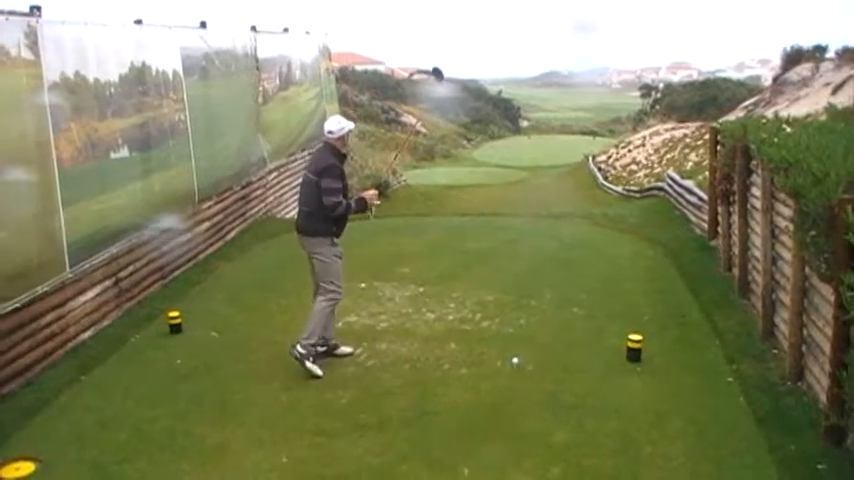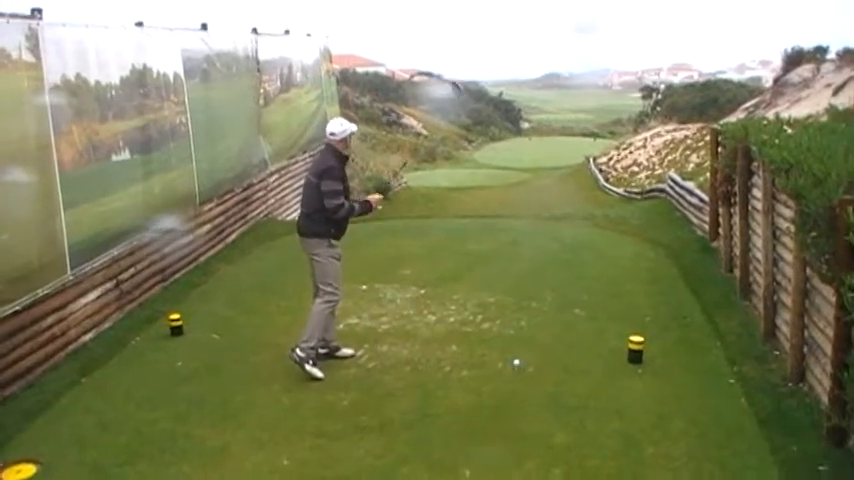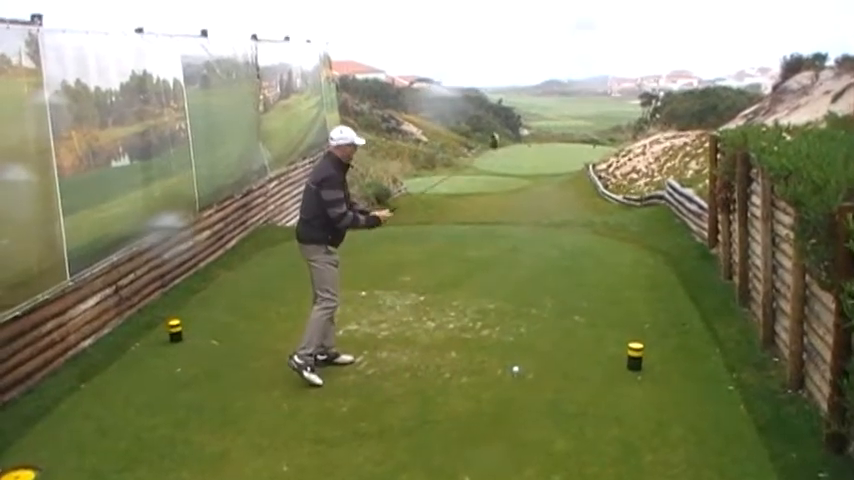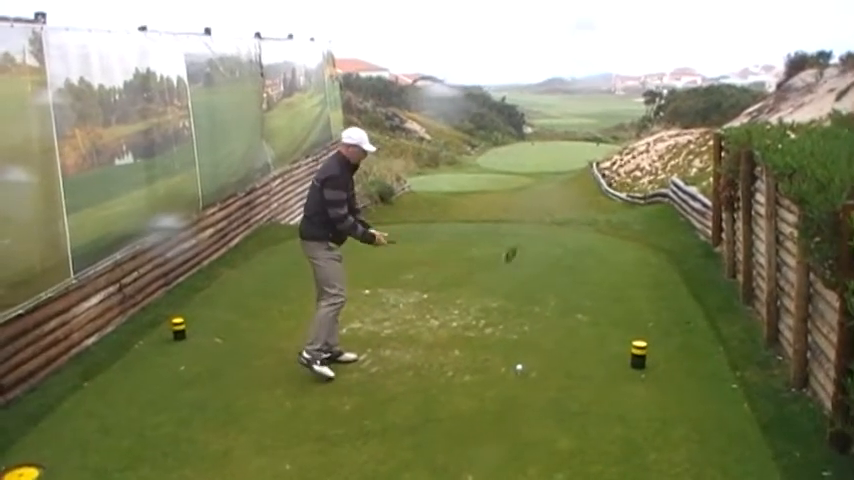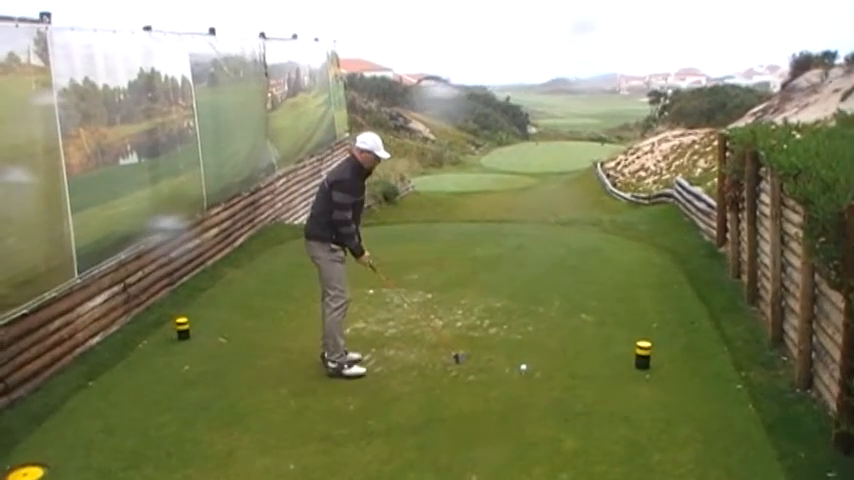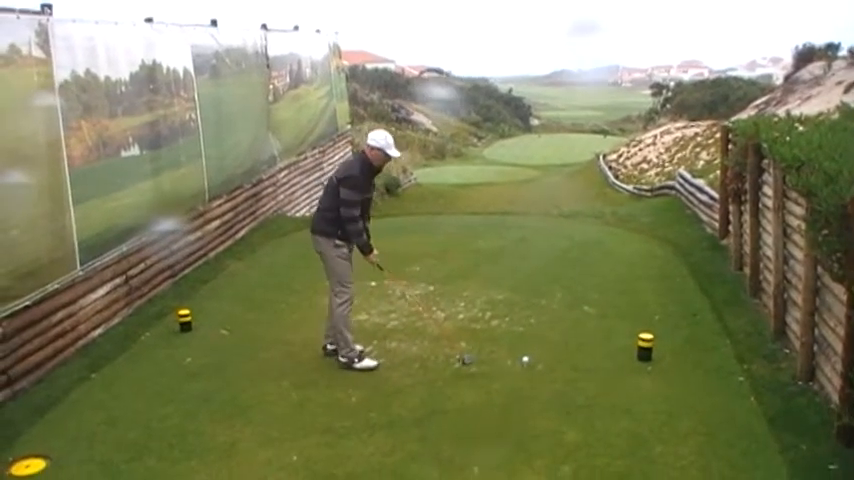
dt=0.2s
person 1, frame 1
left shoulder: (321, 158)
right shoulder: (331, 165)
right elbow: (334, 206)
left wrist: (360, 201)
right wrist: (362, 202)
left hip: (312, 231)
right hip: (321, 235)
left knee: (324, 290)
right knee: (331, 292)
left ankle: (325, 341)
right ankle: (305, 347)
person 1, frame 2
left shoulder: (326, 161)
right shoulder: (331, 167)
right elbow: (337, 209)
left wrist: (362, 203)
right wrist: (366, 206)
left hip: (316, 233)
right hip: (321, 237)
left knee: (325, 291)
right knee: (329, 294)
left ankle: (326, 344)
right ankle: (304, 350)
person 1, frame 3
left shoulder: (330, 168)
right shoulder: (330, 175)
left elbow: (344, 205)
right elbow: (340, 217)
left wrist: (368, 215)
right wrist: (374, 220)
left hip: (318, 241)
right hip: (318, 244)
left knee: (324, 298)
right knee: (327, 300)
left ankle: (325, 350)
right ankle: (303, 357)
person 1, frame 4
left shoulder: (341, 169)
right shoulder: (335, 174)
left elbow: (348, 210)
right elbow: (339, 218)
left wrist: (367, 229)
right wrist: (367, 237)
left hip: (323, 239)
right hip: (320, 241)
left knee: (327, 296)
right knee: (335, 296)
left ankle: (329, 349)
right ankle: (312, 353)
person 1, frame 5
left shoulder: (354, 173)
right shoulder: (346, 178)
left elbow: (351, 216)
right elbow: (343, 221)
left wrist: (357, 247)
right wrist: (358, 251)
left hip: (329, 241)
right hip: (324, 242)
left knee: (332, 296)
right knee: (337, 298)
left ankle: (331, 350)
right ankle: (337, 360)
person 1, frame 6
left shoulder: (365, 170)
right shoulder: (354, 174)
left elbow: (362, 212)
right elbow: (351, 217)
left wrist: (367, 244)
right wrist: (366, 249)
left hip: (339, 236)
right hip: (330, 237)
left knee: (341, 290)
right knee: (343, 293)
left ankle: (332, 342)
right ankle: (346, 354)
